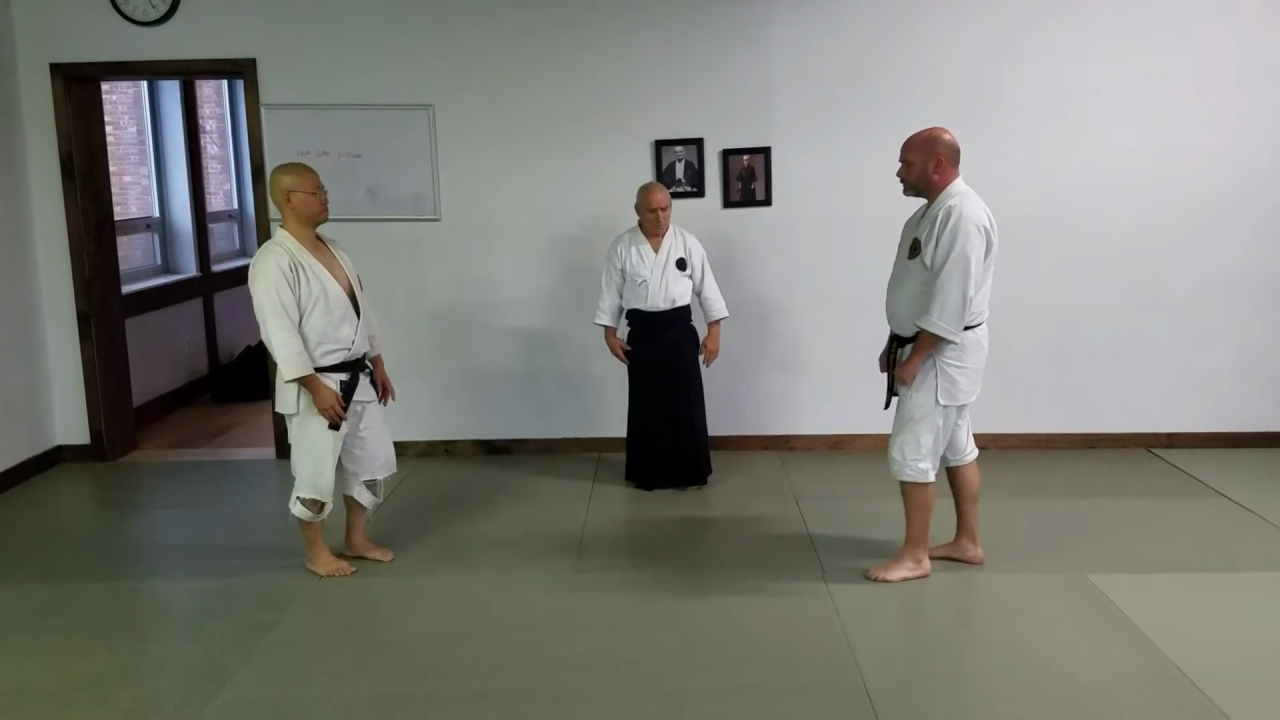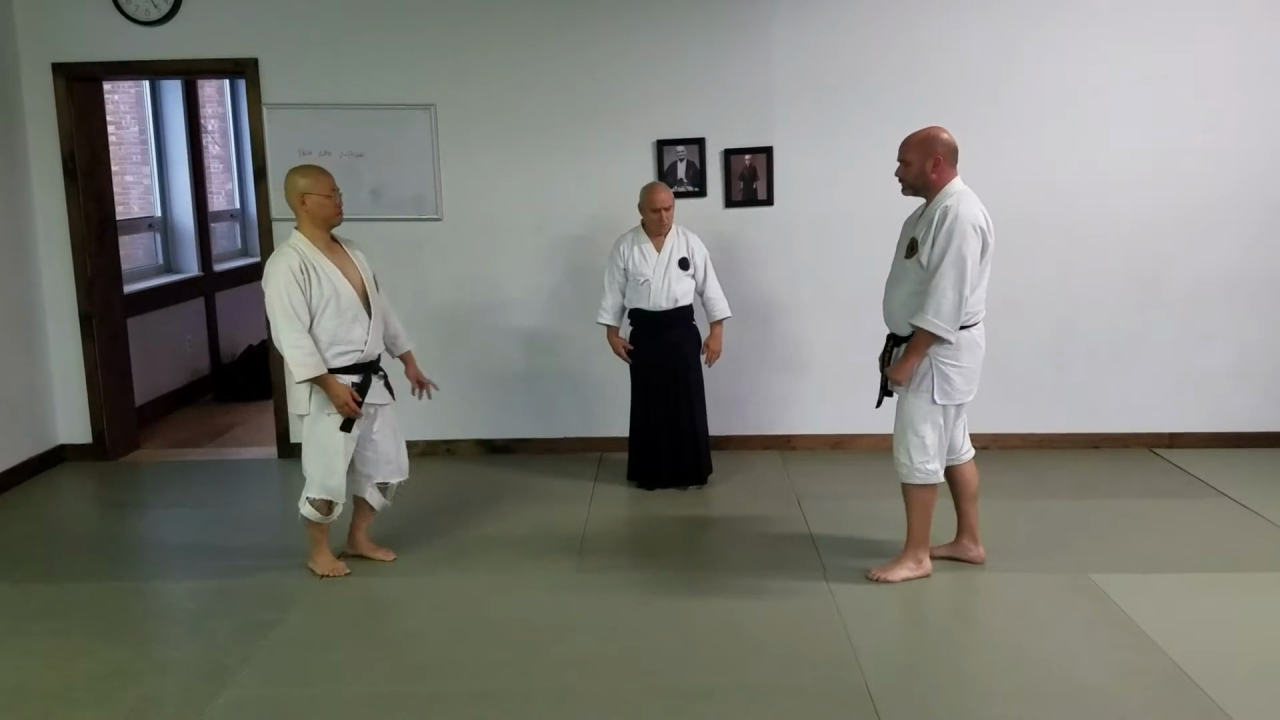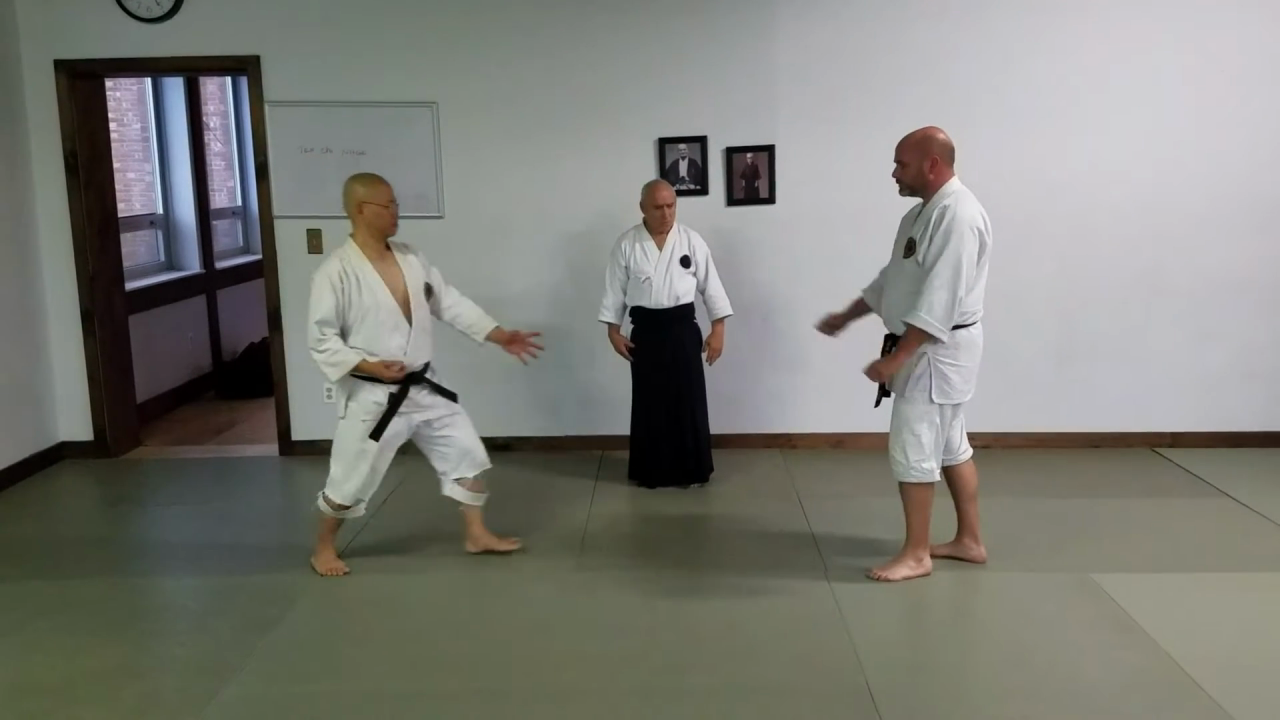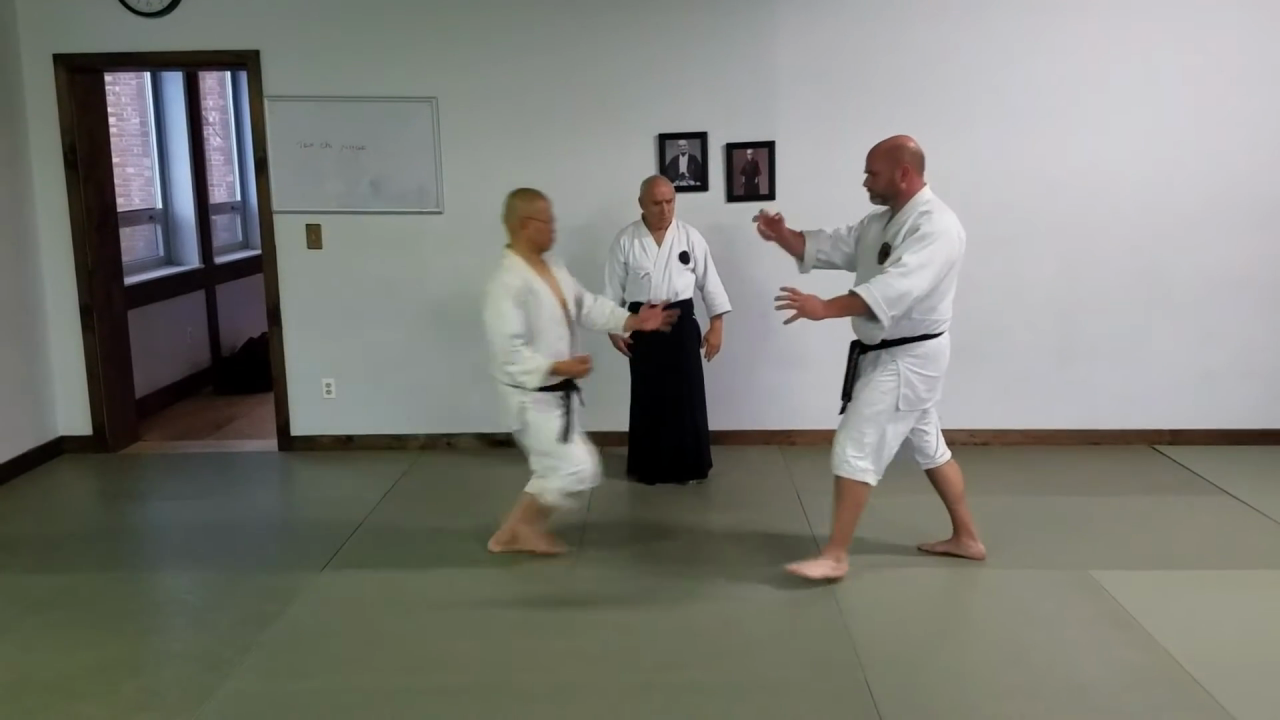
dt=0.4s
person 1, frame 1
left shoulder: (962, 215)
right shoulder: (934, 210)
left elbow: (951, 302)
left wrist: (915, 358)
right wrist: (896, 346)
left hip: (942, 353)
right hip: (928, 348)
left knee: (911, 451)
right knee: (955, 446)
left ankle: (915, 554)
right ankle: (967, 542)
person 1, frame 2
left shoulder: (958, 214)
right shoulder: (933, 209)
left elbow: (944, 302)
left wrist: (908, 359)
right wrist: (898, 349)
left hip: (937, 352)
right hip: (925, 348)
left knee: (918, 451)
right knee: (952, 446)
left ankle: (916, 555)
right ankle: (968, 541)
person 1, frame 3
left shoulder: (957, 215)
right shoulder: (926, 211)
left elbow: (940, 300)
right elbow: (894, 278)
left wrist: (896, 357)
right wrist: (848, 315)
left hip: (937, 352)
right hip: (925, 349)
left knee: (912, 450)
right knee: (950, 445)
left ankle: (916, 553)
right ankle: (969, 540)
person 1, frame 4
left shoulder: (936, 225)
right shoulder: (882, 220)
left elbow: (897, 286)
right elbow: (832, 246)
left wrist: (827, 308)
right wrist: (783, 236)
left hip: (906, 359)
right hip: (888, 355)
left knee: (855, 449)
right knee: (929, 447)
left ankle: (835, 554)
right ankle: (966, 537)
person 2, frame 1
left shoulder: (332, 249)
right shoulder: (275, 261)
left elbow: (360, 310)
right elbow: (281, 334)
left wrist: (378, 365)
right wrist: (316, 388)
left hip: (356, 378)
right hip: (315, 384)
left knee: (372, 460)
right knee: (316, 472)
left ankle: (356, 539)
right ankle: (317, 552)
person 2, frame 2
left shoulder: (350, 251)
right shoulder: (288, 263)
left elbow: (381, 310)
right elbow: (291, 336)
left wrist: (409, 362)
right wrist: (331, 385)
left hip: (370, 380)
right hip: (328, 387)
left knee: (385, 465)
right knee: (327, 474)
left ankle: (359, 539)
right ankle: (319, 551)
person 2, frame 3
left shoulder: (409, 258)
right shoulder: (336, 271)
left elbow: (449, 302)
right elbow: (320, 339)
left wrist: (500, 335)
right wrist: (367, 366)
left hip: (421, 388)
right hip: (373, 396)
left knee: (465, 454)
right knee: (350, 479)
left ankle: (477, 535)
right ankle: (323, 548)
person 2, frame 4
left shoulder: (552, 269)
right shoulder: (508, 283)
left elbow: (586, 306)
right elbow: (508, 353)
left wrist: (635, 322)
right wrist: (560, 368)
left hip: (556, 394)
right hip: (534, 398)
left knee: (553, 471)
right knee: (577, 469)
left ankle: (511, 534)
right ankle: (522, 526)
person 3, frame 1
left shoulder: (687, 242)
right shoulder: (622, 246)
left elbow: (706, 287)
right elbow: (611, 292)
left wrist: (714, 331)
right wrist: (610, 334)
left hip: (679, 331)
right hip: (642, 334)
left knee: (687, 403)
right knee: (645, 405)
left ankle: (689, 471)
right ankle: (647, 472)
person 3, frame 2
left shoulder: (690, 242)
right shoulder: (625, 246)
left elbow: (709, 287)
right elbow: (614, 291)
left wrist: (716, 331)
right wrist: (612, 333)
left hip: (681, 331)
right hip: (644, 333)
left knee: (687, 403)
right knee: (647, 405)
left ankle: (690, 471)
right ankle: (649, 472)
person 3, frame 3
left shoulder: (691, 240)
right shoulder: (626, 244)
left elbow: (710, 285)
right elbow: (615, 289)
left wrist: (717, 329)
right wrist: (614, 331)
left hip: (682, 328)
right hip: (645, 331)
left knee: (688, 401)
right knee: (648, 403)
left ankle: (691, 469)
right ankle: (650, 470)
person 3, frame 4
left shoulder: (690, 236)
right shoulder: (625, 240)
left elbow: (709, 280)
right elbow: (613, 286)
left wrist: (716, 325)
left hip: (681, 324)
right hip: (643, 328)
left knee: (687, 396)
right knee: (647, 399)
left ankle: (690, 466)
right ankle: (648, 467)
